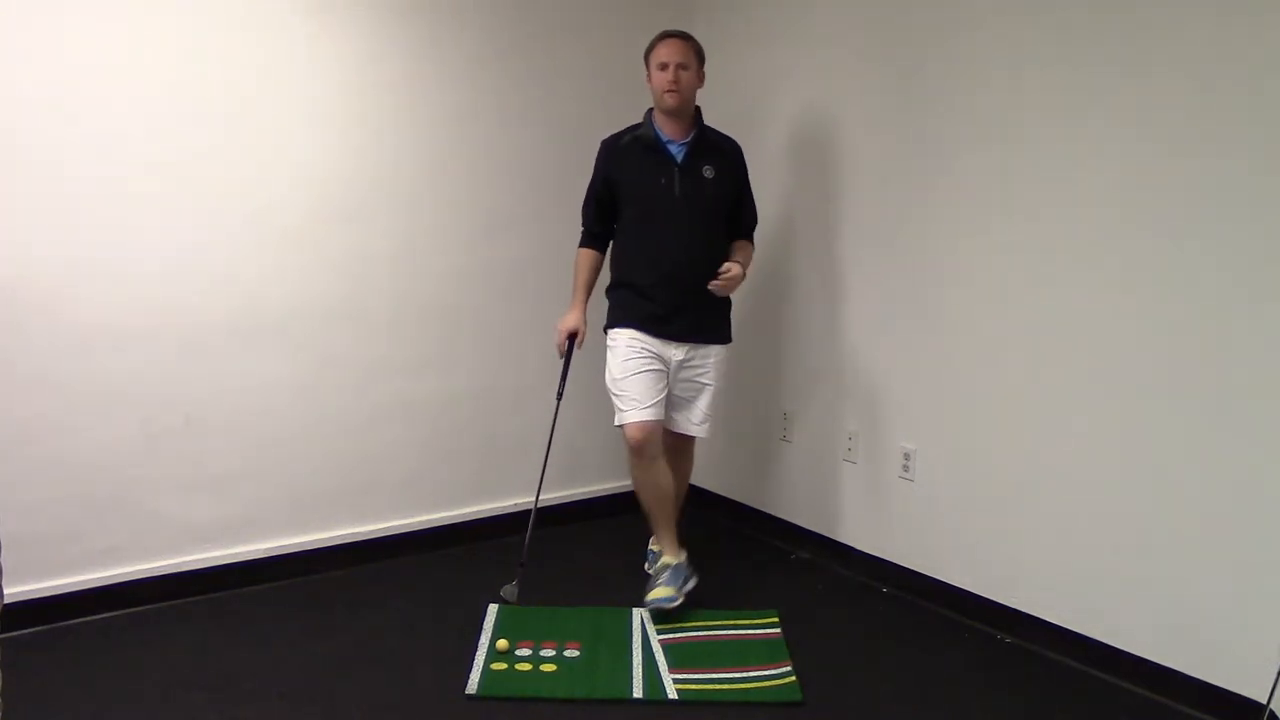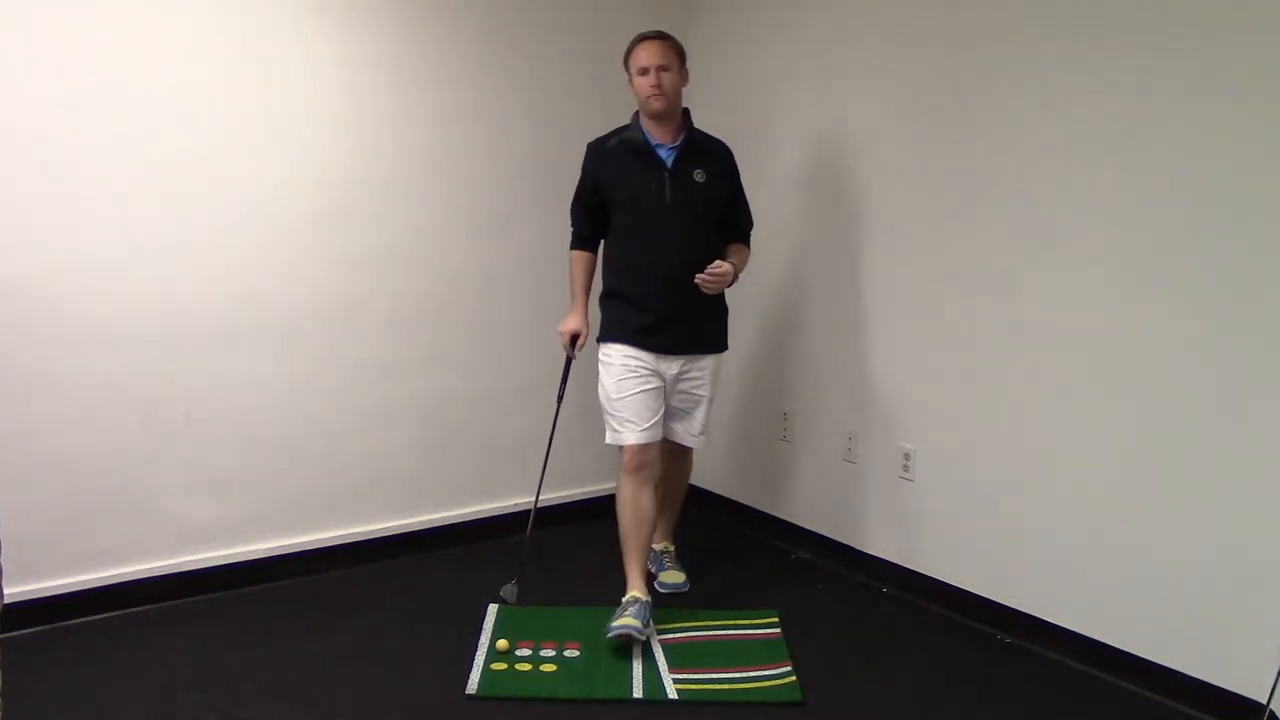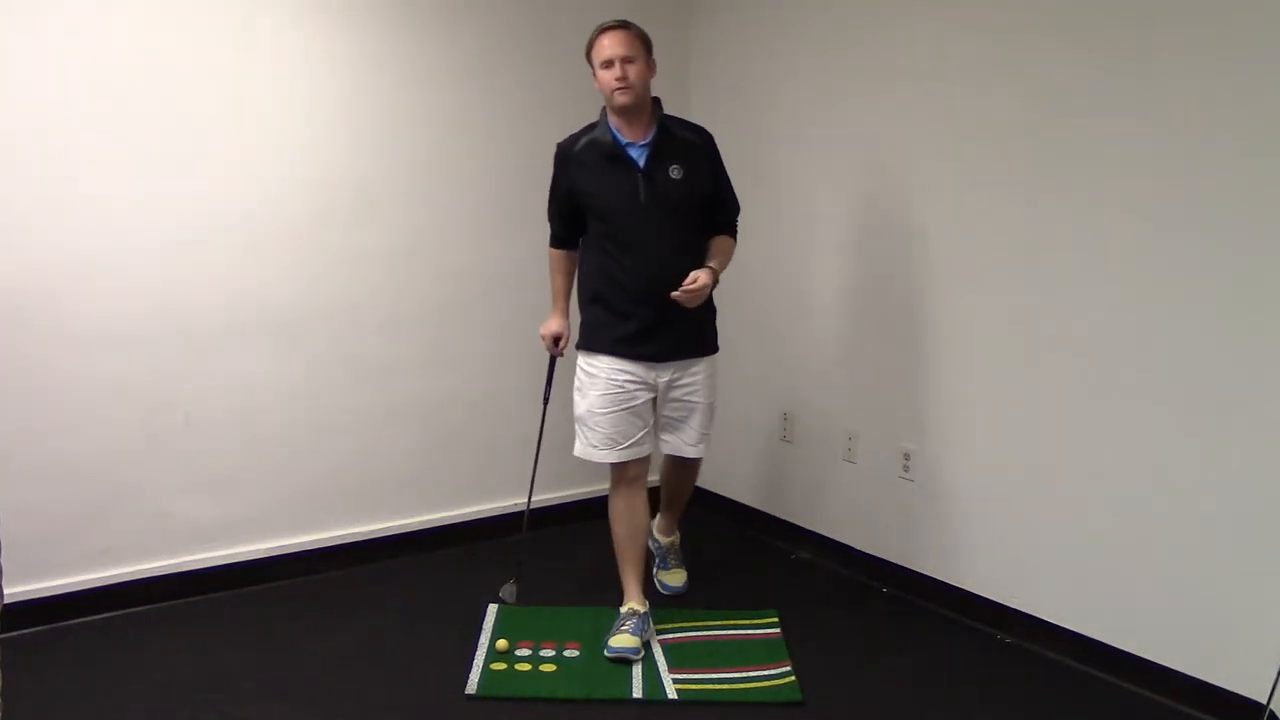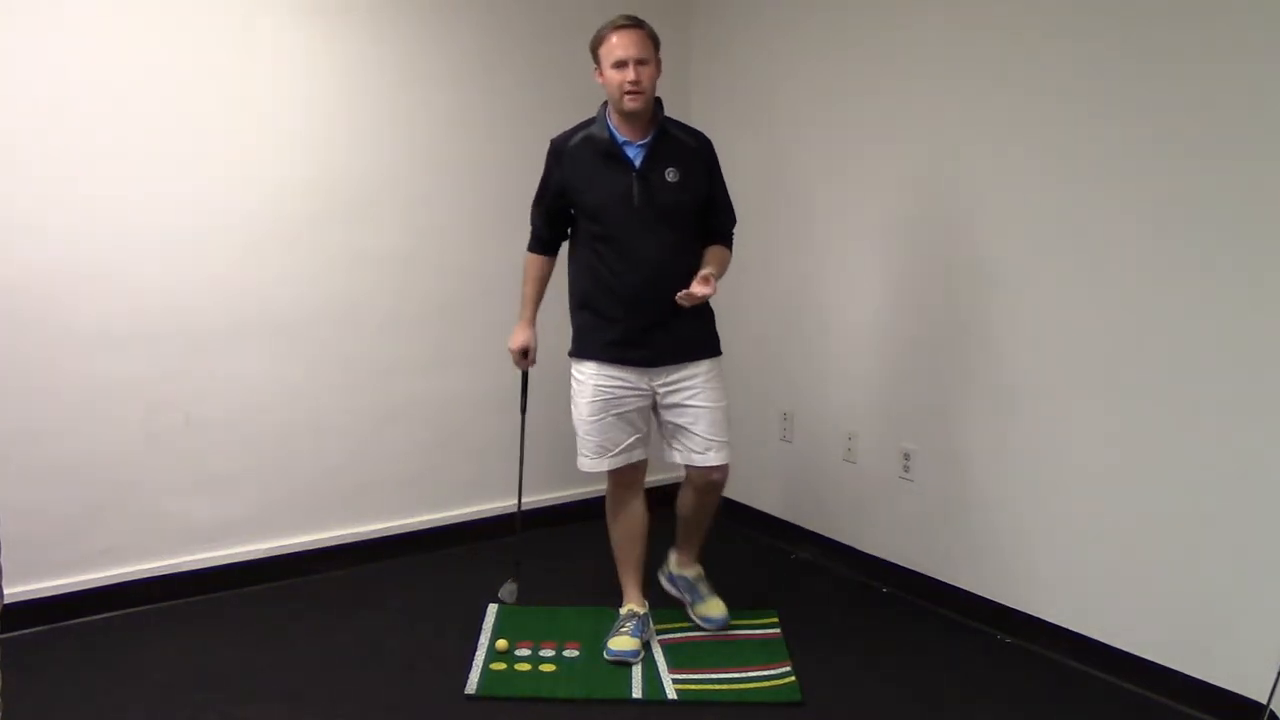
dt=0.4s
person 1, frame 1
left shoulder: (726, 154)
right shoulder: (618, 150)
left elbow: (742, 233)
right elbow: (594, 234)
left wrist: (738, 267)
right wrist: (577, 307)
left hip: (704, 331)
right hip: (635, 325)
left knee: (680, 441)
right knee: (641, 437)
left ankle: (661, 548)
right ankle: (673, 555)
person 1, frame 2
left shoulder: (715, 156)
right shoulder: (605, 154)
left elbow: (739, 237)
right elbow: (585, 237)
left wrist: (730, 268)
right wrist: (577, 308)
left hip: (699, 338)
right hip: (628, 337)
left knee: (678, 448)
right knee: (637, 458)
left ankle: (662, 543)
right ankle: (635, 595)
person 1, frame 3
left shoulder: (695, 145)
right shoulder: (575, 155)
left elbow: (724, 225)
right elbow: (564, 236)
left wrist: (711, 271)
right wrist: (559, 310)
left hip: (689, 344)
right hip: (610, 348)
left knee: (684, 458)
right knee: (626, 472)
left ankle: (666, 531)
right ankle: (633, 605)
person 1, frame 4
left shoulder: (693, 150)
right shoulder: (570, 152)
left elbow: (720, 235)
right elbow: (545, 238)
left wrist: (709, 276)
right wrist: (526, 321)
left hip: (690, 351)
right hip: (604, 355)
left knee: (710, 472)
right knee: (623, 479)
left ankle: (685, 564)
right ankle: (634, 607)
